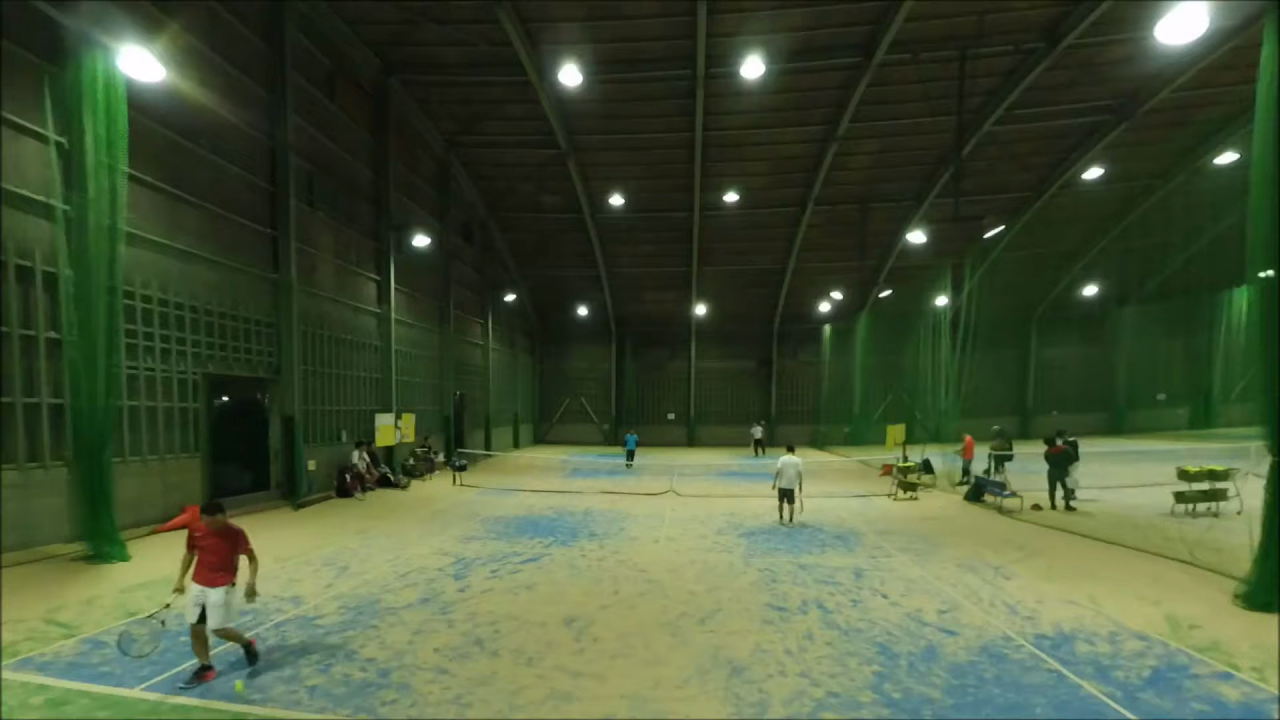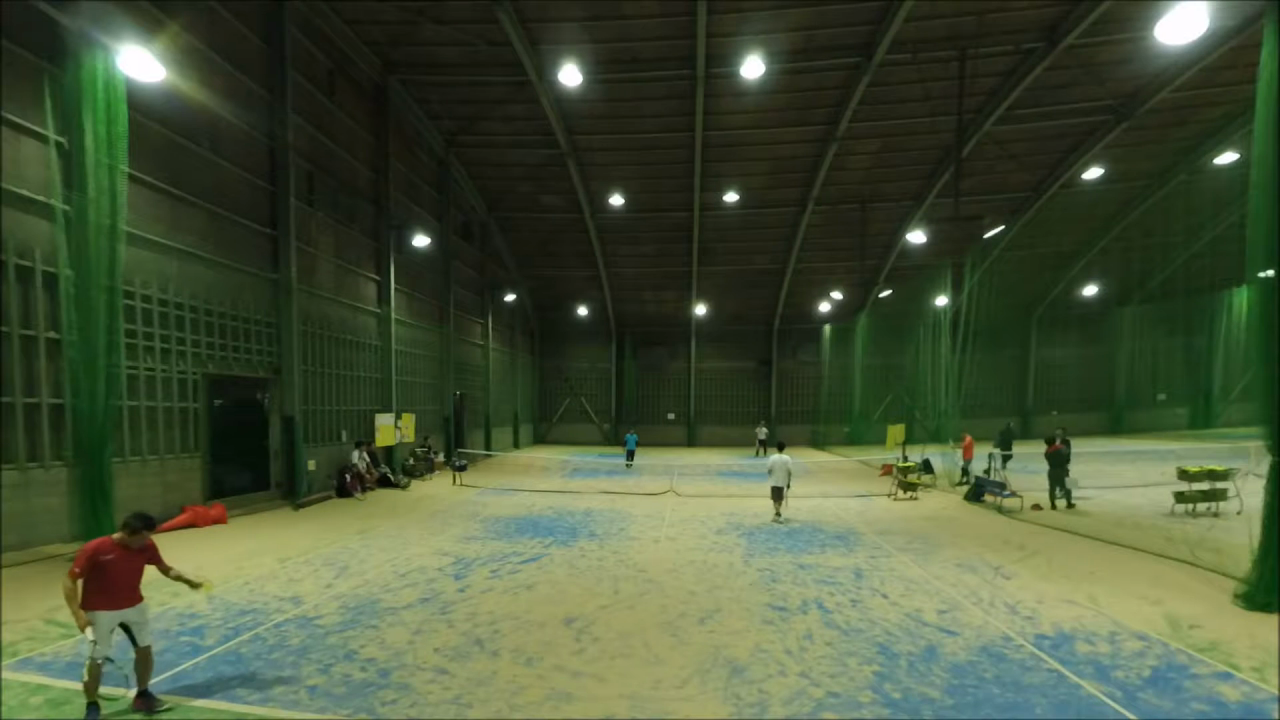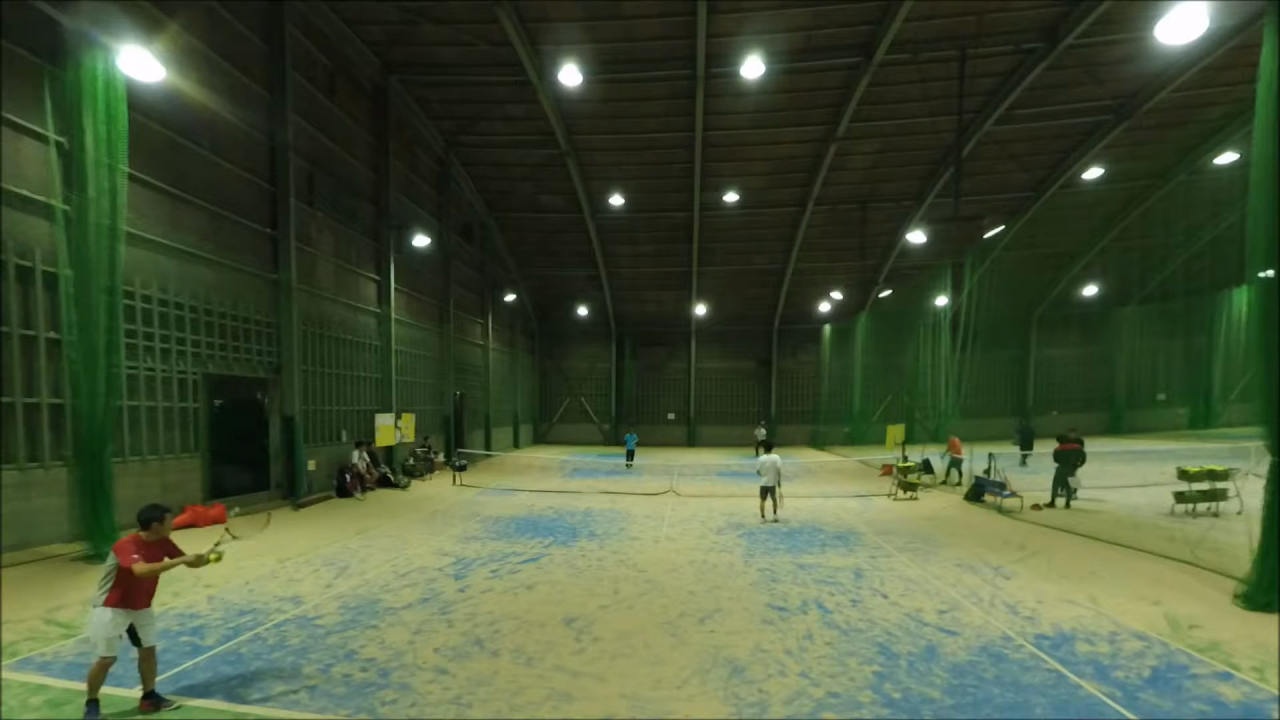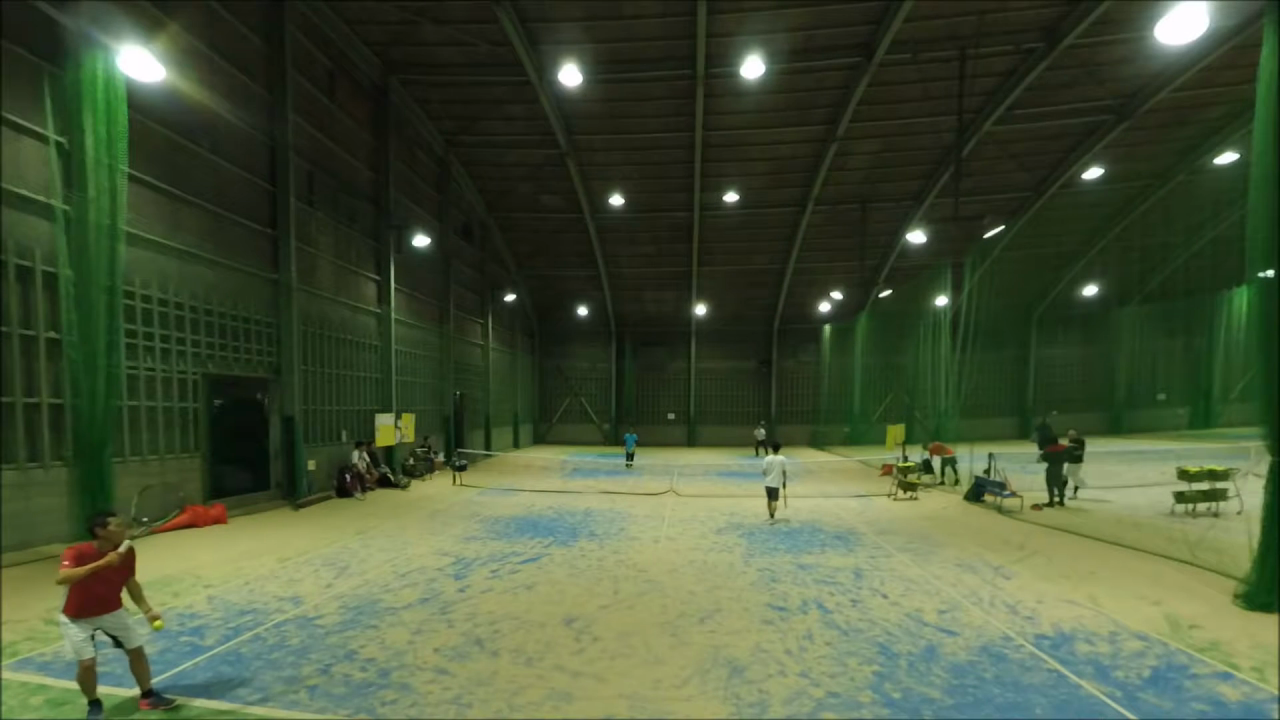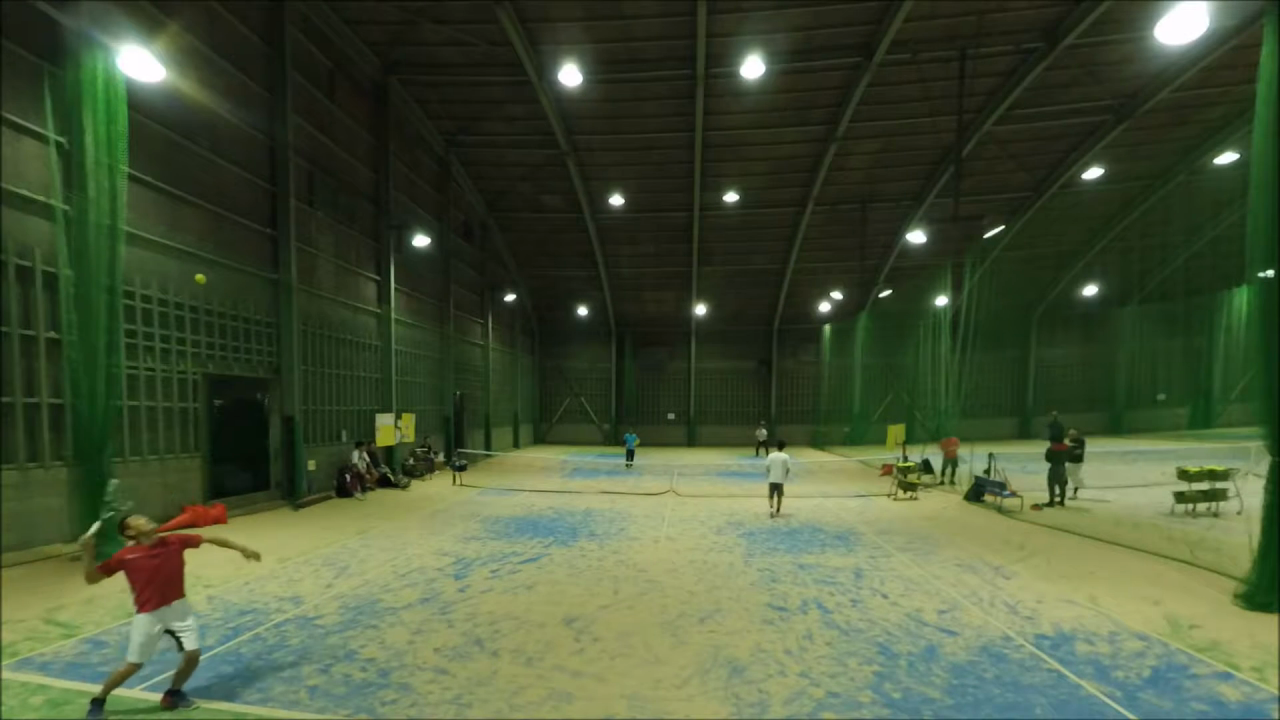
dt=1s
person 1, frame 1
left shoulder: (235, 533)
right shoulder: (195, 531)
left elbow: (252, 558)
left wrist: (251, 582)
right wrist: (180, 579)
left hip: (222, 587)
right hip: (198, 585)
left knee: (219, 630)
right knee: (195, 628)
left ankle: (247, 643)
right ankle: (205, 668)
person 1, frame 2
left shoulder: (147, 547)
right shoulder: (94, 550)
left elbow: (165, 569)
right elbow: (69, 581)
left wrist: (189, 581)
right wrist: (77, 614)
left hip: (133, 606)
right hip: (99, 611)
left knee: (145, 650)
right knee: (96, 660)
left ankle: (143, 696)
person 1, frame 3
left shoulder: (164, 543)
right shoulder: (127, 545)
left elbow: (190, 561)
right elbow: (141, 570)
left wrist: (202, 559)
right wrist: (180, 560)
left hip: (141, 607)
right hip: (111, 608)
left knee: (148, 650)
right knee: (106, 659)
left ankle: (149, 697)
person 1, frame 4
left shoulder: (128, 552)
right shoulder: (77, 553)
left elbow: (131, 584)
right elbow: (62, 579)
left wrist: (148, 610)
right wrist: (101, 563)
left hip: (113, 612)
right hip: (77, 617)
left knee: (136, 650)
right knee: (86, 664)
left ankle: (148, 695)
person 1, frame 5
left shoulder: (174, 541)
right shoulder: (125, 556)
left elbow: (209, 539)
right elbow: (92, 578)
left wrist: (242, 548)
right wrist: (87, 553)
left hip: (178, 609)
right hip: (149, 614)
left knee: (193, 654)
right knee: (133, 665)
left ankle: (173, 693)
right ankle: (98, 701)
